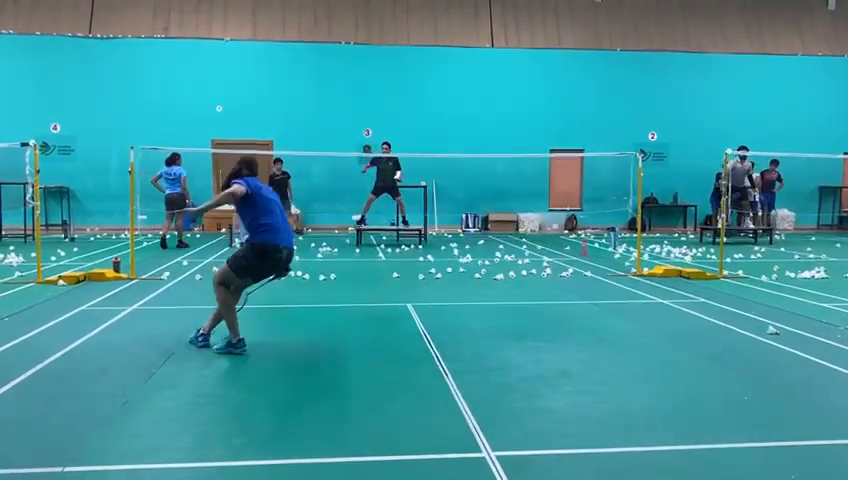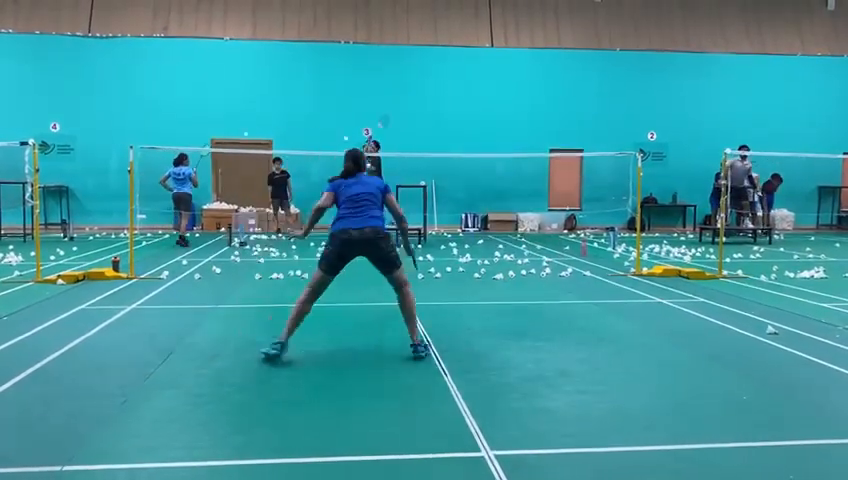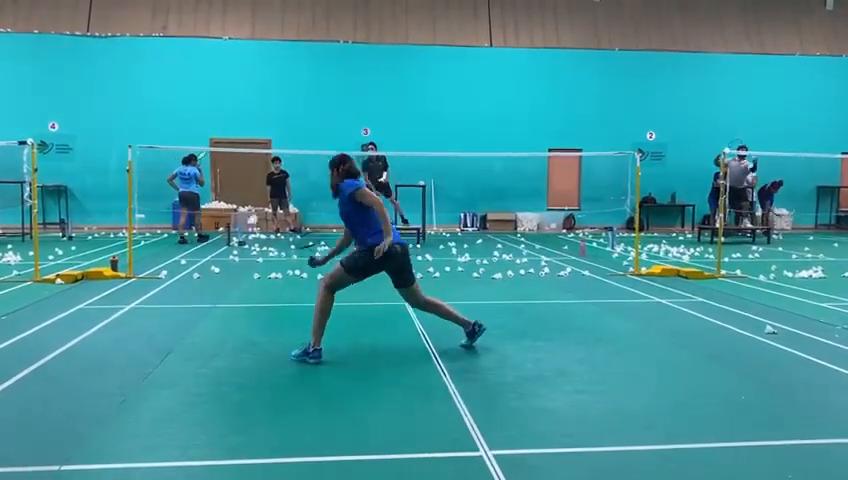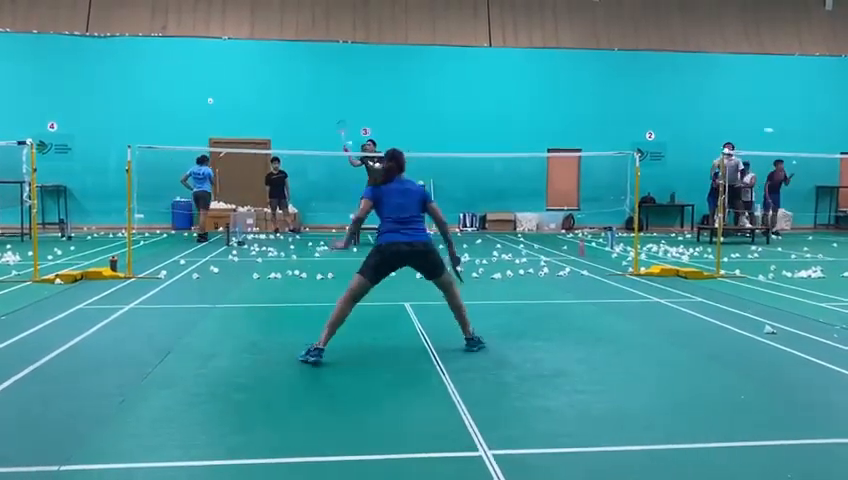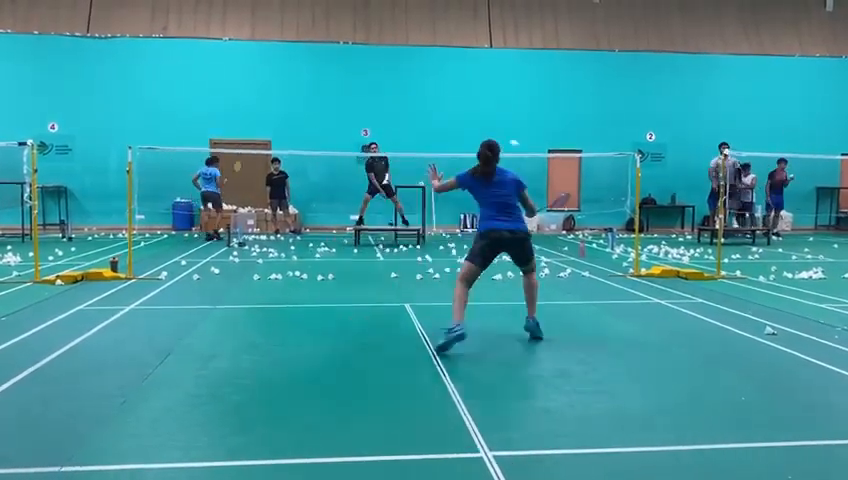
dt=0.5s
person 1, frame 1
left shoulder: (242, 181)
right shoulder: (266, 189)
left elbow: (235, 192)
right elbow: (285, 223)
left wrist: (202, 209)
left hip: (264, 246)
right hip: (284, 252)
left knee: (220, 281)
right knee: (234, 286)
left ankle: (236, 341)
right ankle: (207, 331)
person 1, frame 2
left shoulder: (337, 184)
right shoulder: (378, 182)
left elbow: (321, 206)
right elbow: (399, 214)
left wrist: (305, 231)
right wrist: (406, 242)
left hip: (343, 236)
right hip: (375, 235)
left knee: (312, 290)
right knee: (402, 286)
left ankle: (281, 342)
right ankle: (417, 343)
person 1, frame 3
left shoulder: (349, 186)
right shoulder: (347, 194)
left elbow: (376, 202)
right elbow: (349, 238)
left wrist: (388, 237)
right wrist: (325, 258)
left hip: (378, 250)
right hip: (398, 249)
left knee: (327, 286)
right knee: (418, 301)
left ankle: (314, 349)
right ankle: (470, 327)
person 1, frame 4
left shoulder: (376, 188)
right shoulder: (419, 189)
left elbow: (359, 217)
right elbow: (441, 222)
left wrist: (347, 242)
right wrist: (452, 250)
left hip: (389, 247)
right hip: (421, 246)
left knee: (350, 296)
right knee: (449, 288)
left ankle: (319, 348)
right ankle: (470, 337)
person 1, frame 5
left shoulder: (472, 176)
right shoulder: (513, 178)
left elbow: (438, 188)
right elbow: (530, 209)
left wrist: (434, 179)
right wrist: (534, 211)
left hip: (490, 235)
right hip: (518, 234)
left knee: (462, 281)
right knee: (530, 272)
left ankle: (457, 326)
right ankle: (531, 320)
